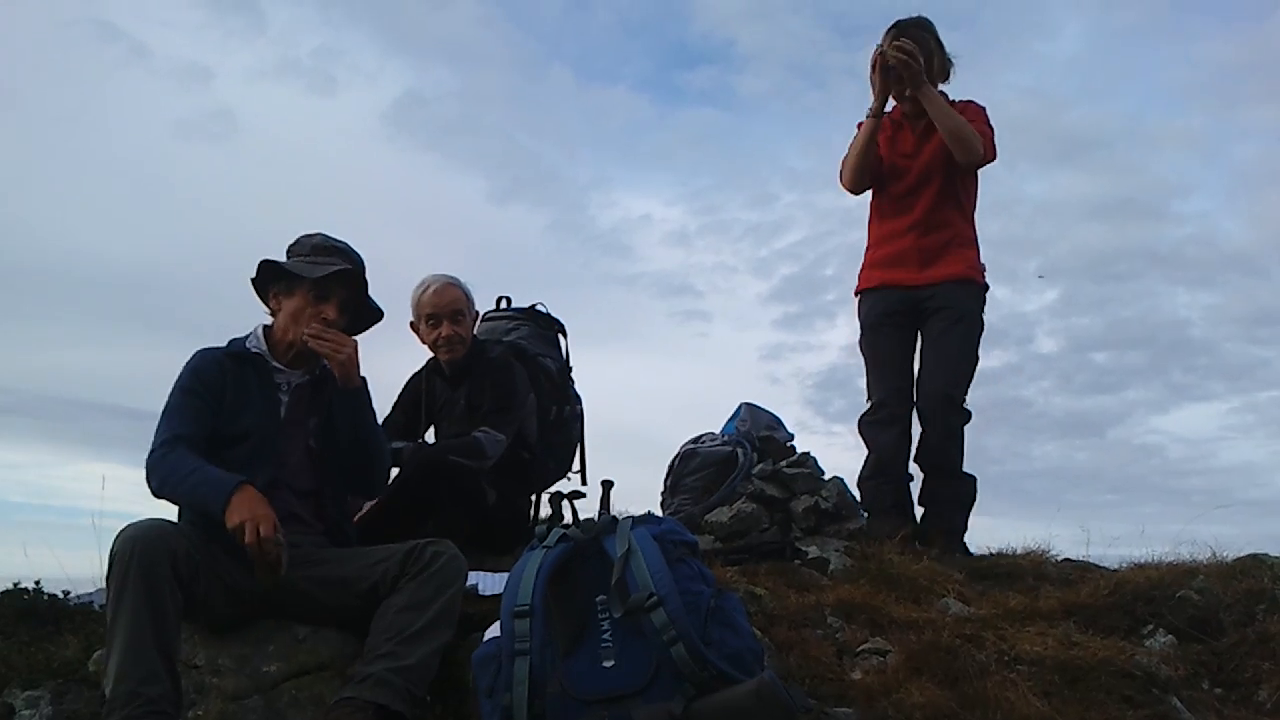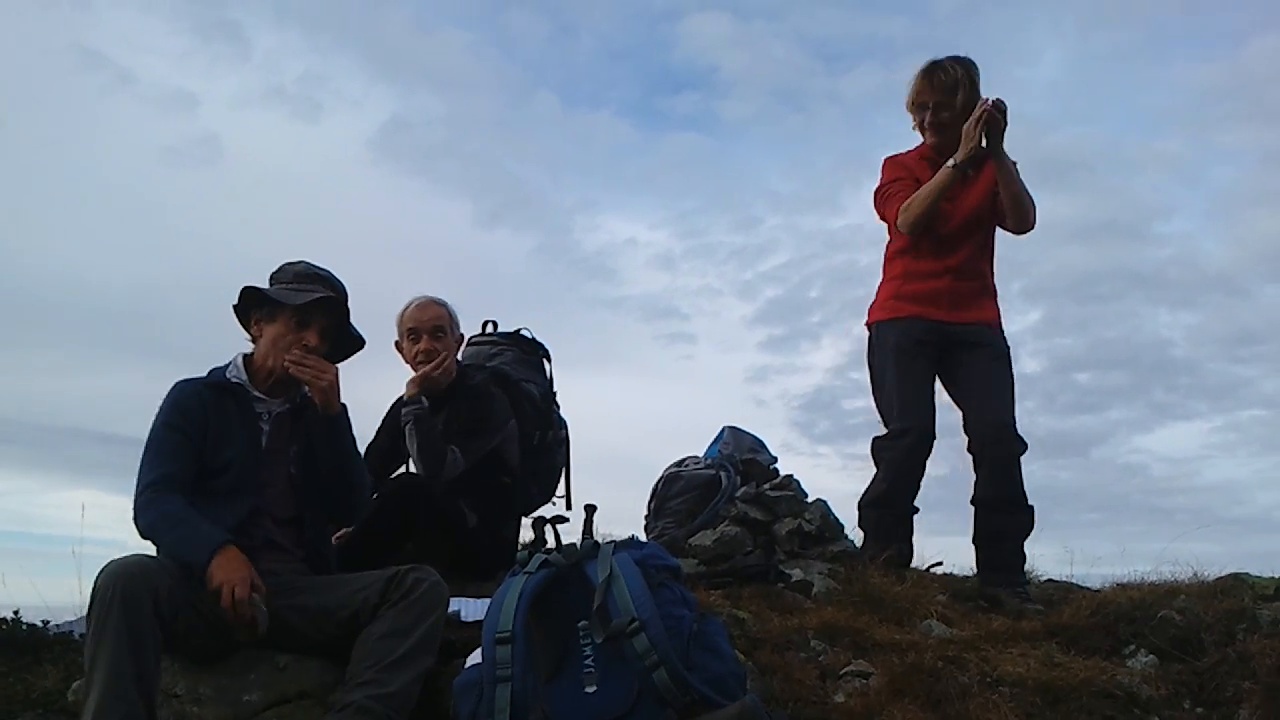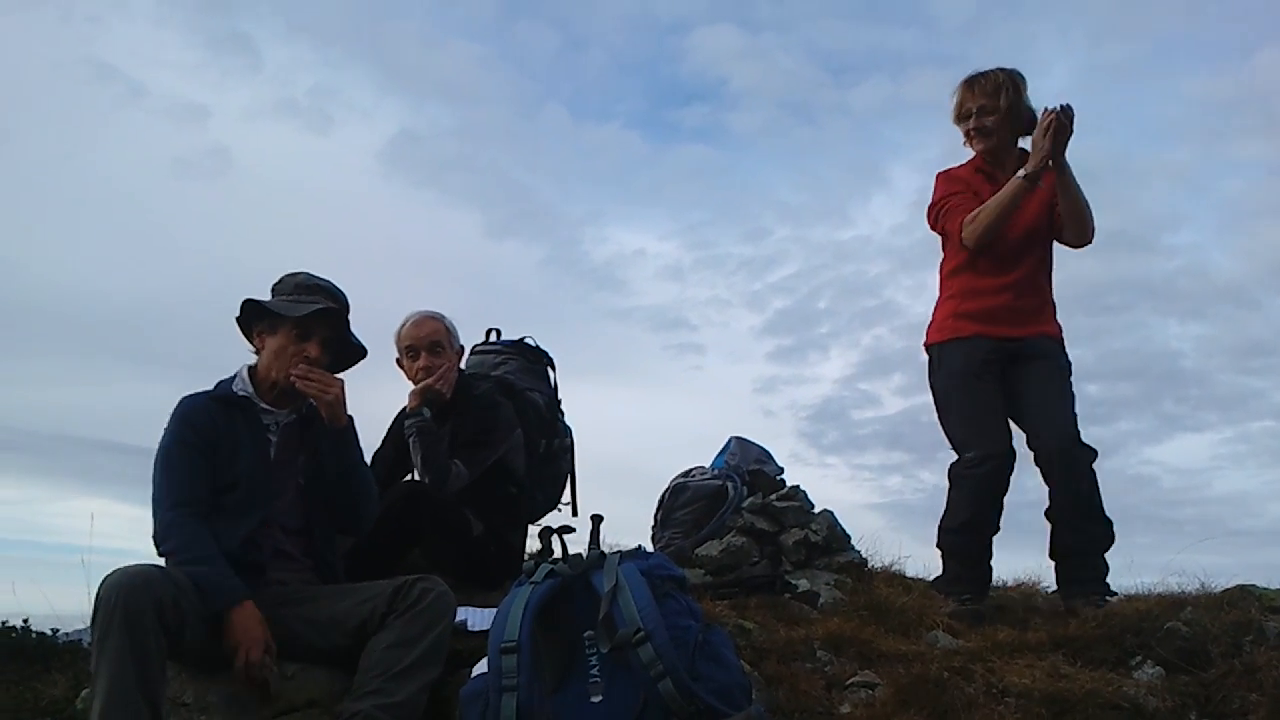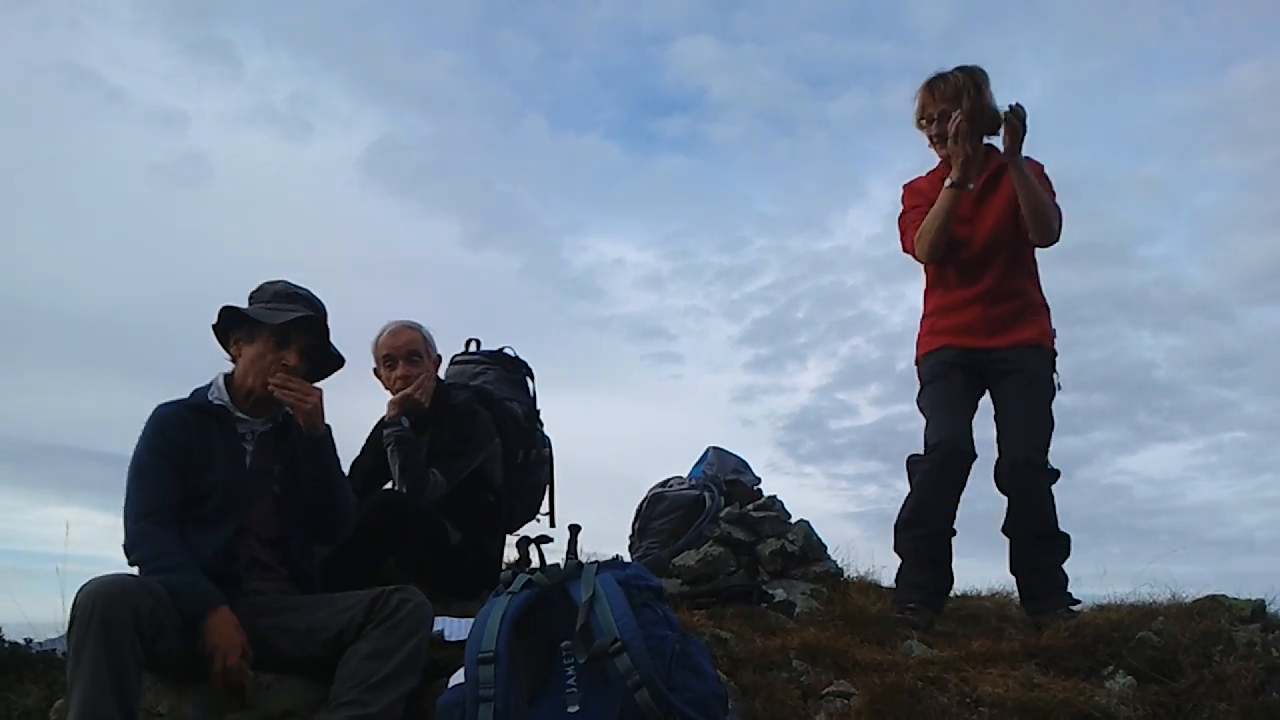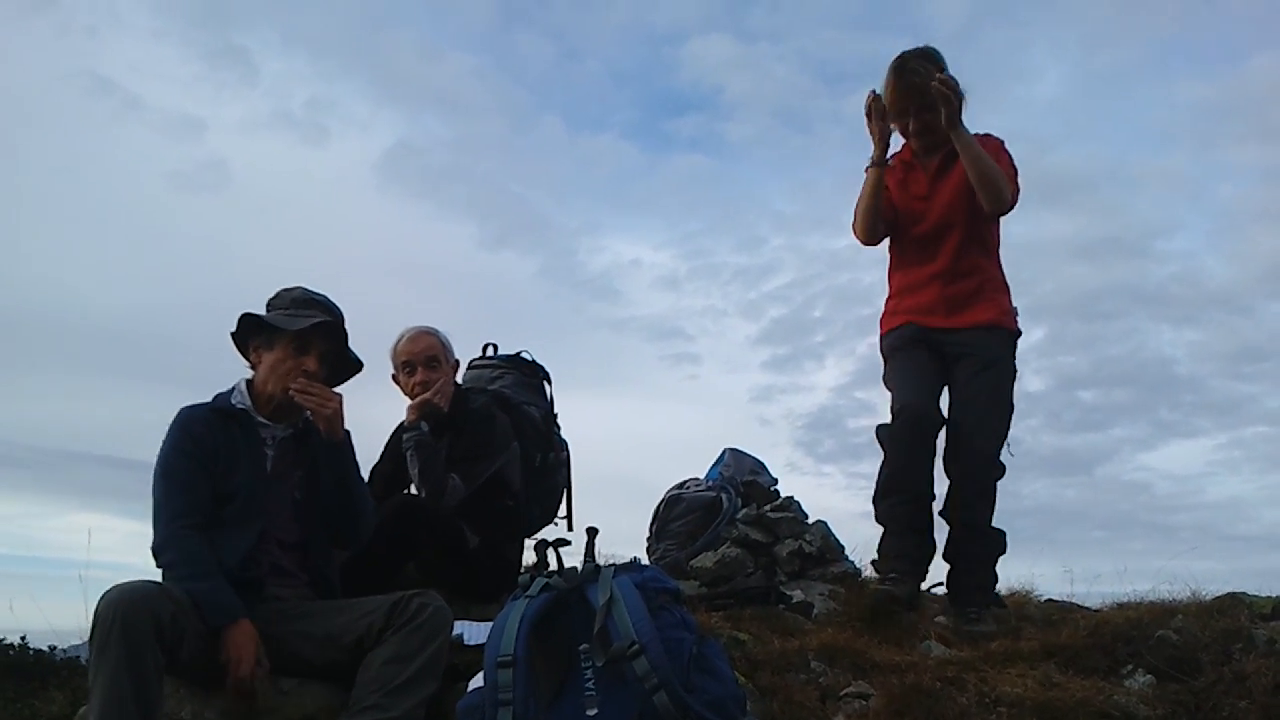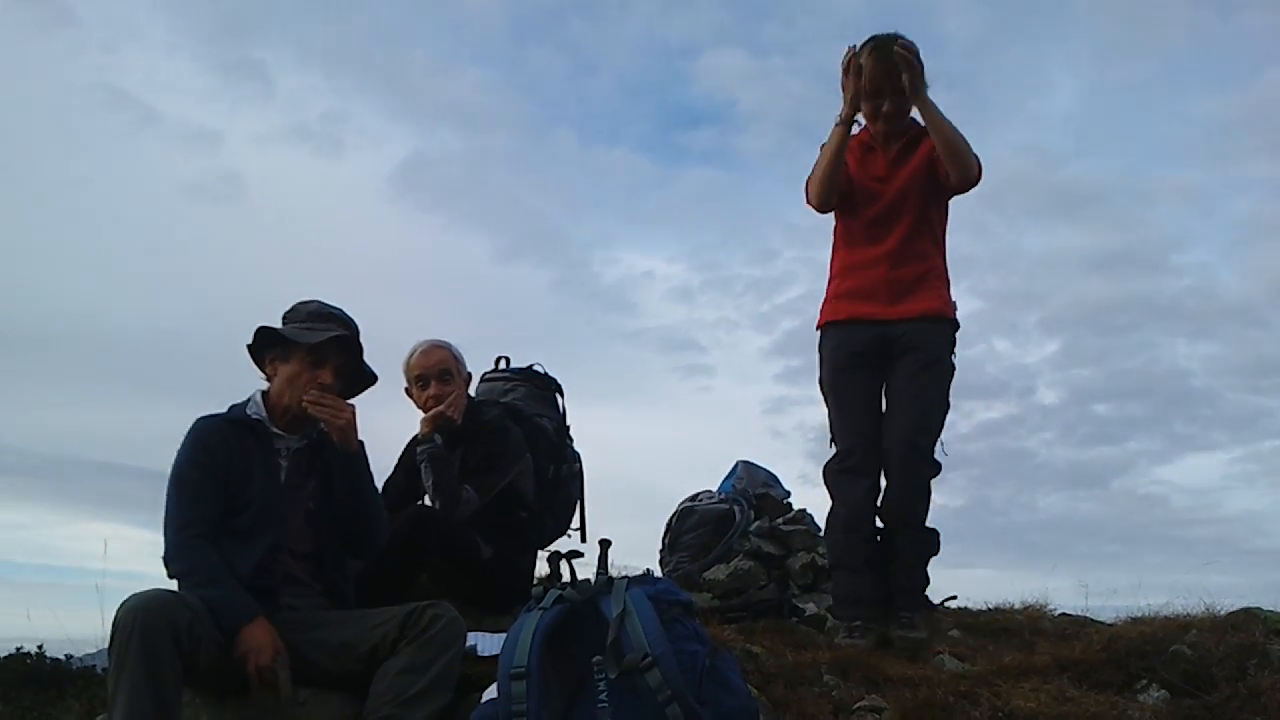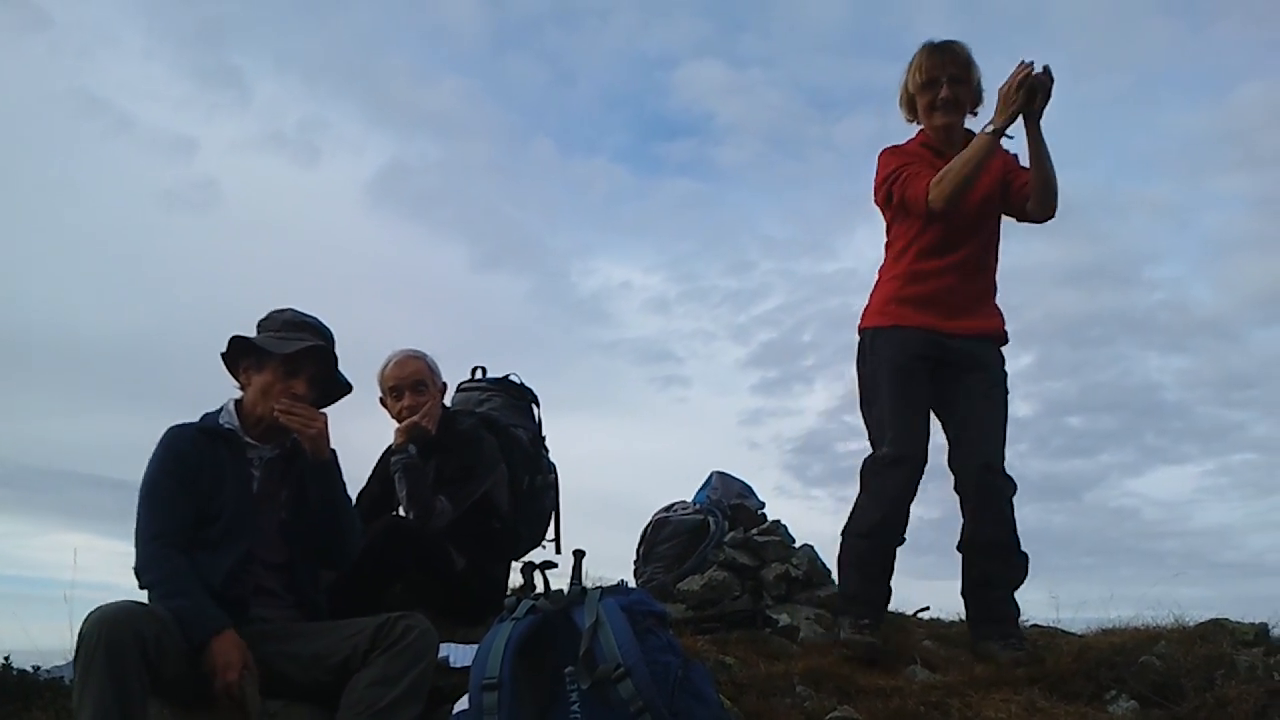
dt=0.7s
person 1, frame 1
left shoulder: (963, 116)
right shoulder: (876, 130)
left elbow: (975, 153)
right elbow: (852, 181)
left wrist: (927, 91)
right wrist: (878, 106)
left hip: (952, 283)
right hip: (885, 285)
left knee: (940, 400)
right knee: (889, 405)
left ankle: (941, 534)
right ankle: (888, 533)
person 1, frame 2
left shoulder: (994, 170)
right shoulder: (899, 167)
left elbow: (1022, 222)
right elbow: (909, 221)
left wrist: (996, 152)
right wrist: (960, 159)
left hip: (974, 325)
right hip: (903, 320)
left knee: (997, 436)
right knee: (910, 433)
left ankle: (1003, 572)
right ankle: (884, 556)
person 1, frame 3
left shoulder: (1051, 180)
right shoulder: (952, 183)
left elbow: (1079, 235)
right elbow: (975, 234)
left wrist: (1057, 163)
right wrist: (1029, 169)
left hip: (1035, 340)
right hip: (964, 339)
left knee: (1063, 446)
right knee: (985, 455)
left ankle: (1082, 581)
right ankle: (964, 583)
person 1, frame 4
left shoulder: (1022, 174)
right shoulder: (920, 191)
left elbow: (1046, 233)
right elbow: (927, 249)
left wrist: (1014, 159)
right wrist: (959, 174)
left hip: (1021, 344)
right hip: (947, 347)
left knee: (1025, 465)
right knee: (944, 452)
left ankle: (1045, 594)
right ankle: (919, 592)
person 1, frame 5
left shoulder: (984, 150)
right shoulder: (887, 171)
left elbow: (1000, 202)
right elbow: (867, 233)
left wrist: (954, 130)
right wrist: (880, 152)
left hip: (982, 327)
right hip: (911, 327)
left knee: (975, 453)
right knee: (913, 419)
left ankle: (972, 595)
right ankle: (900, 566)
person 1, frame 6
left shoulder: (933, 148)
right shoulder: (843, 153)
left elbow: (967, 173)
right elbow: (818, 197)
left wrist: (919, 99)
right wrist: (846, 113)
left hip: (922, 321)
right hip: (850, 322)
left knee: (908, 453)
right knee: (855, 458)
left ankle: (905, 601)
right ankle: (859, 608)
person 1, frame 7
left shoulder: (996, 163)
right shoulder: (898, 160)
left elbow: (1041, 206)
right elbow: (940, 196)
left wrist: (1031, 124)
right wrist: (998, 124)
left hip: (973, 337)
right hip: (897, 330)
left knee: (984, 471)
right knee: (896, 459)
left ankle: (993, 621)
right ankle: (862, 608)
person 2, frame 1
left shoulder: (337, 389)
right shoulder: (214, 369)
left elbow: (368, 484)
right elbow: (166, 462)
left wrist: (351, 386)
right wrist: (233, 490)
left hip: (314, 565)
right hip: (222, 556)
left knee: (439, 559)
right knee: (146, 542)
person 2, frame 2
left shoulder: (318, 416)
right shoulder: (194, 400)
left elbow: (349, 512)
right elbow: (153, 502)
left wrist: (331, 412)
right wrist: (217, 554)
left hip: (296, 593)
right hip: (203, 588)
left knee: (421, 587)
right knee: (128, 579)
person 2, frame 3
left shoulder: (324, 427)
right shoulder: (201, 413)
left elbow: (358, 523)
right elbow: (176, 523)
left wrist: (338, 426)
right wrist: (234, 604)
left hip: (304, 602)
right hip: (213, 602)
left knee: (427, 597)
right knee: (132, 589)
person 2, frame 4
left shoulder: (301, 437)
right shoulder: (177, 422)
left elbow: (335, 532)
right elbow: (146, 534)
left wrist: (315, 435)
right wrist: (211, 611)
left hip: (281, 613)
right hip: (188, 612)
left knee: (406, 606)
right knee: (107, 598)
person 2, frame 5
left shoulder: (321, 442)
right shoulder: (200, 425)
left elbow: (354, 537)
right elbow: (176, 537)
left wrist: (336, 441)
right wrist: (231, 621)
left hip: (301, 618)
right hip: (212, 617)
left knee: (426, 612)
right knee: (130, 605)
person 2, frame 6
left shoulder: (334, 451)
right shoulder: (215, 436)
left elbow: (368, 547)
right elbow: (186, 546)
left wrist: (350, 451)
right wrist: (246, 622)
left hip: (315, 628)
right hip: (226, 624)
left knee: (439, 622)
right knee: (149, 613)
person 2, frame 7
left shoulder: (308, 462)
right shoulder: (187, 445)
left elbow: (340, 558)
right elbow: (157, 557)
left wrist: (322, 459)
right wrist: (215, 634)
left hip: (287, 638)
right hip: (198, 635)
left knee: (411, 633)
right knee: (115, 625)
person 3, frame 1
left shoulder: (502, 370)
right shoulder: (425, 380)
left elbow: (483, 451)
left wrist: (394, 452)
left hip: (503, 516)
right hip: (451, 512)
left knee: (429, 465)
person 3, frame 2
left shoulder: (484, 397)
right shoulder: (409, 405)
left elbow: (434, 473)
right elbow: (368, 474)
left wrist: (416, 399)
left hip: (485, 542)
right hip: (433, 536)
left knee: (405, 489)
person 3, frame 3
left shoulder: (489, 406)
right shoulder: (414, 415)
left elbow: (440, 485)
left wrist: (418, 414)
left hip: (490, 553)
right hip: (439, 545)
left knee: (412, 496)
person 3, frame 4
left shoulder: (466, 415)
right shoulder: (391, 424)
left elbow: (419, 494)
right elbow: (351, 497)
left wrist: (397, 423)
left hip: (466, 562)
right hip: (418, 553)
left knee: (389, 505)
person 3, frame 5
left shoulder: (484, 419)
right shoulder: (411, 429)
left elbow: (439, 499)
right elbow: (372, 501)
left wrist: (416, 429)
left hip: (486, 565)
right hip: (437, 558)
left knee: (407, 510)
person 3, frame 6
left shoulder: (497, 431)
right shoulder: (425, 442)
left elbow: (453, 510)
right elbow: (386, 513)
left wrist: (430, 441)
left hip: (499, 577)
right hip: (451, 569)
left knee: (420, 520)
person 3, frame 7
left shoulder: (472, 440)
right shoulder: (400, 451)
left elbow: (427, 521)
right elbow: (360, 522)
left wrist: (405, 452)
left hip: (473, 588)
right hip: (424, 580)
left knee: (395, 531)
